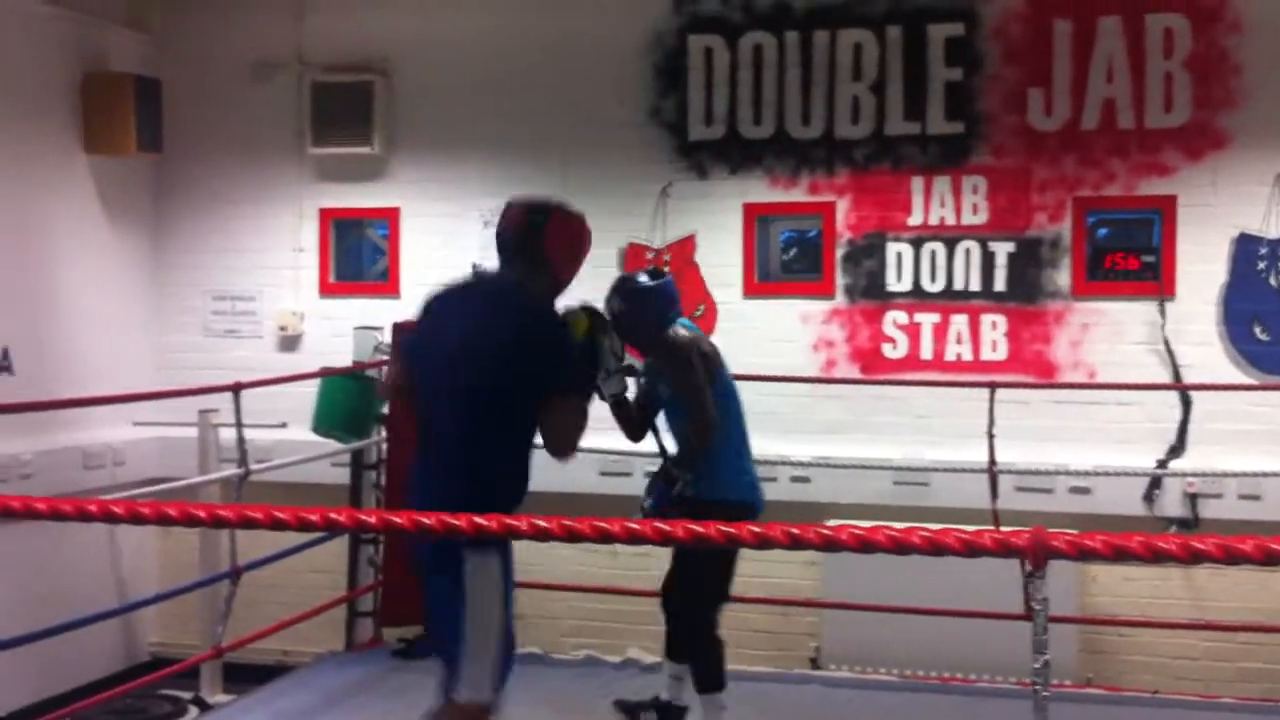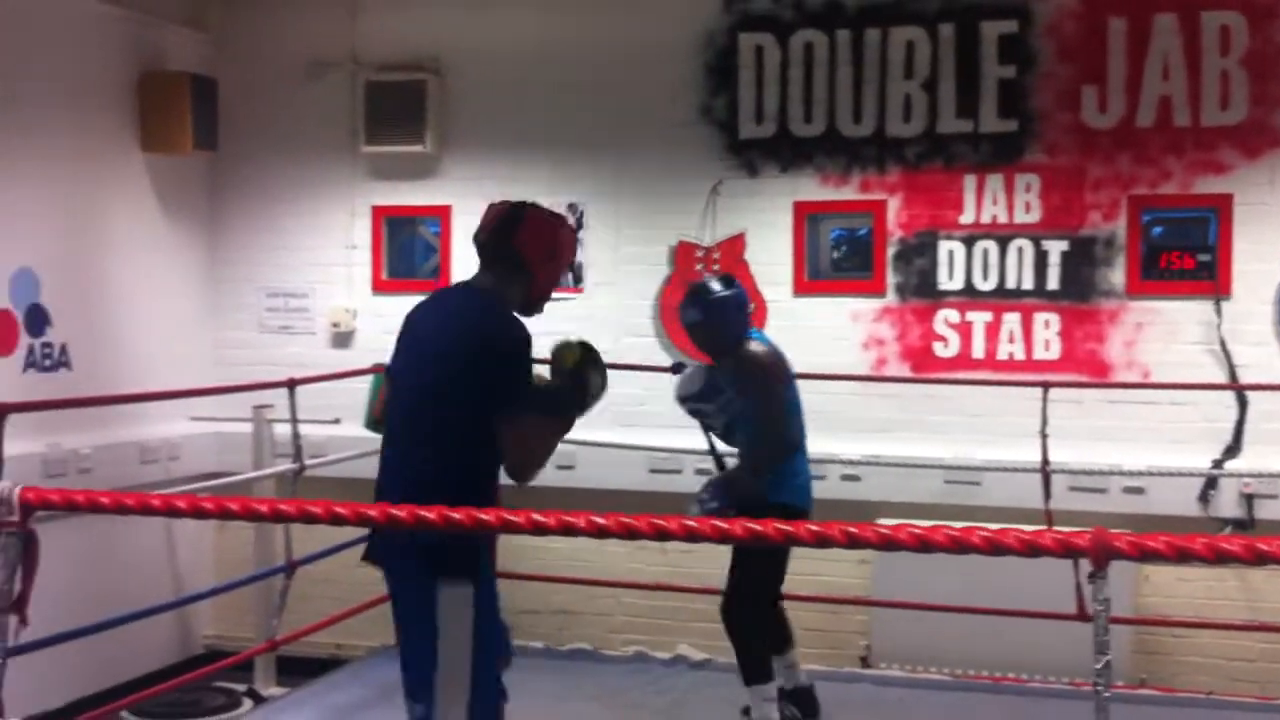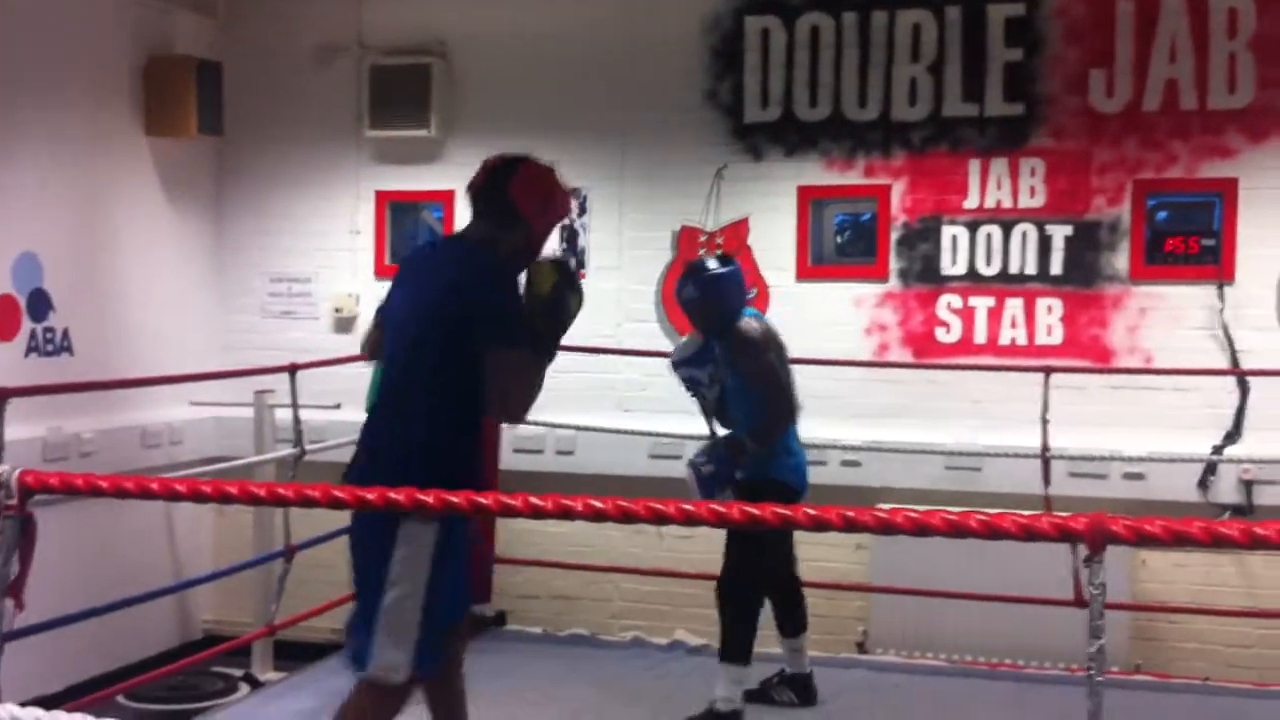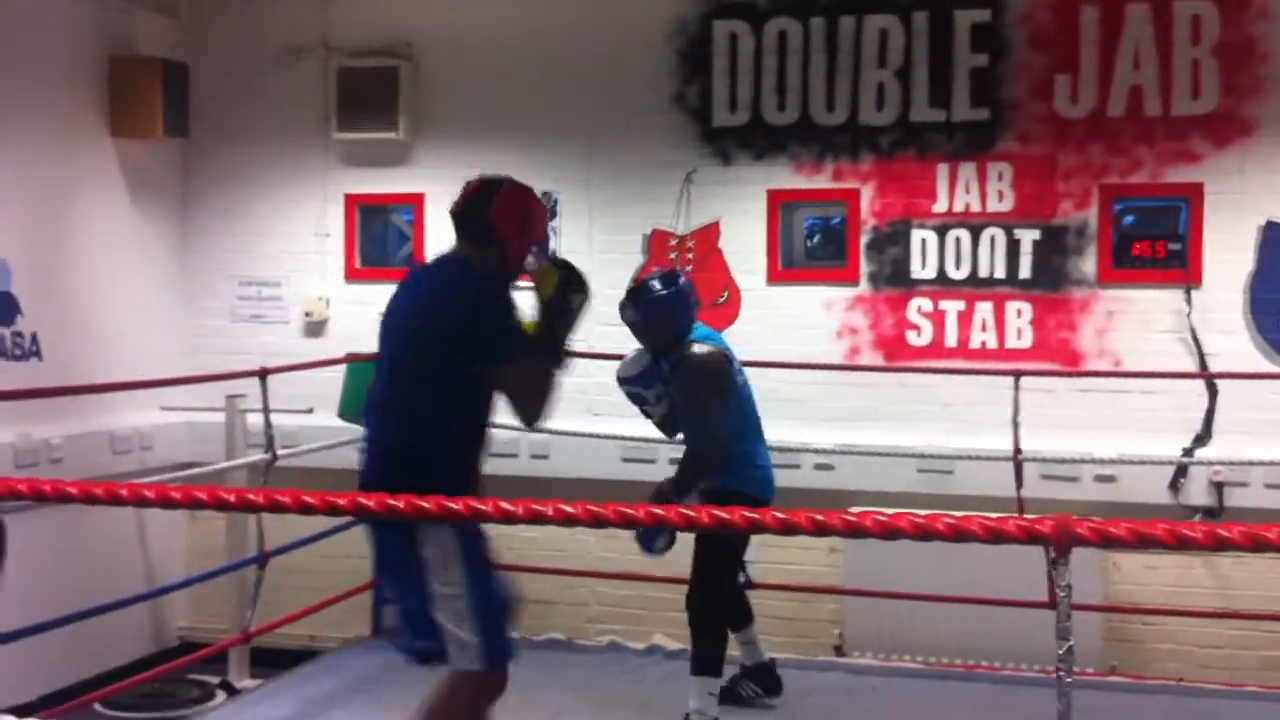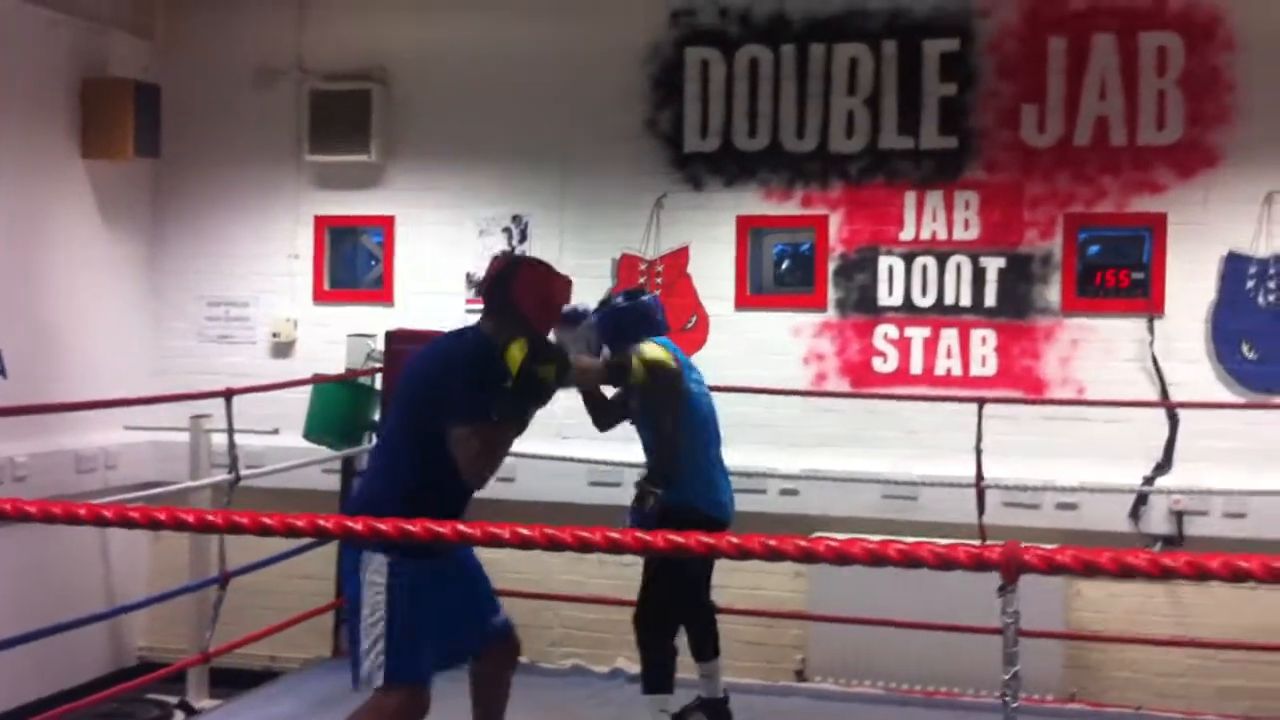
dt=0.3s
person 1, frame 1
left shoulder: (446, 303)
right shoulder: (542, 327)
left elbow: (397, 387)
right elbow: (562, 442)
right wrist: (581, 373)
left hip: (430, 503)
right hip: (471, 519)
person 1, frame 2
left shoulder: (430, 312)
right shoulder: (501, 334)
left elbow: (384, 412)
right elbow: (522, 464)
right wrist: (565, 402)
left hip: (405, 527)
right hip: (442, 542)
person 1, frame 3
left shoulder: (429, 261)
right shoulder: (489, 277)
left elbow: (379, 344)
right elbow: (509, 403)
right wrist: (546, 330)
left hip: (396, 475)
right hip: (419, 487)
left knee: (444, 638)
person 1, frame 4
left shoulder: (423, 283)
right shoulder: (480, 293)
right elbow: (530, 406)
left wrist: (524, 338)
right wrist: (555, 326)
left hip: (404, 485)
right hip: (423, 496)
right knee: (481, 670)
person 1, frame 5
left shoulder: (474, 351)
right shoulder: (470, 360)
right elbow: (474, 466)
right wrist: (525, 401)
right hip: (392, 539)
left knee: (498, 647)
person 2, frame 1
left shoulder: (677, 345)
right shoulder: (664, 354)
left elbow: (704, 423)
right elbow: (636, 429)
left wrist: (671, 481)
right wrist: (610, 384)
left hip: (723, 498)
right hip: (708, 494)
left knee: (695, 611)
right knee: (680, 596)
person 2, frame 2
left shoulder: (754, 359)
right shoulder: (734, 360)
left elbow: (782, 441)
left wrist: (731, 486)
right wrist: (713, 415)
left hip: (775, 498)
right hip: (766, 494)
left knee: (741, 607)
right knee: (755, 599)
person 2, frame 3
left shoulder: (747, 335)
right shoulder: (725, 338)
left elbow: (783, 409)
left wrist: (731, 453)
right wrist: (706, 388)
left hip: (769, 475)
right hip: (770, 473)
left knee: (737, 588)
right knee: (775, 577)
right ankle: (797, 677)
person 2, frame 4
left shoulder: (697, 357)
right shoulder: (680, 353)
left elbow: (706, 445)
right elbow: (678, 426)
left wrist: (667, 499)
right wrist: (653, 401)
left hip: (737, 485)
right hip: (734, 480)
left knee: (705, 598)
right knee: (720, 581)
right ankle: (759, 669)
person 2, frame 5
left shoulder: (643, 358)
right shoulder: (670, 358)
left elbow: (666, 440)
right elbow: (606, 418)
left wrist: (648, 499)
right wrist: (583, 367)
left hip: (688, 506)
right hip: (712, 501)
left knee: (653, 617)
right knee: (691, 603)
